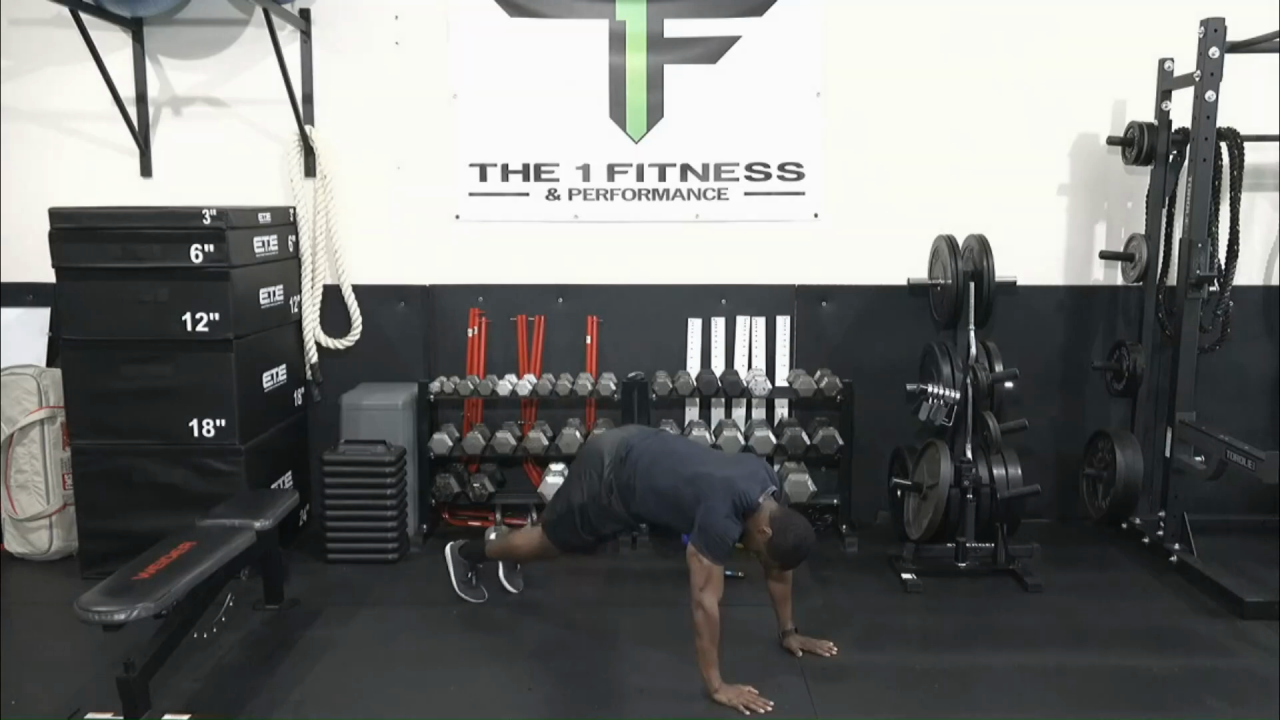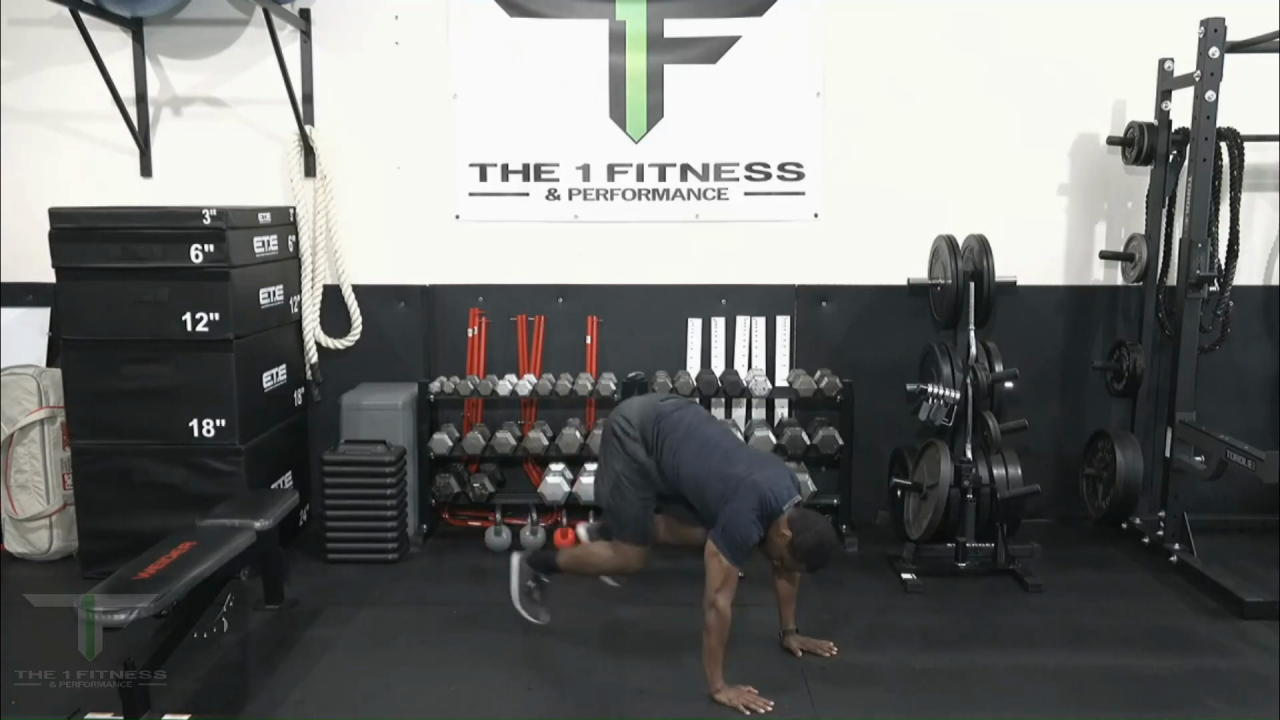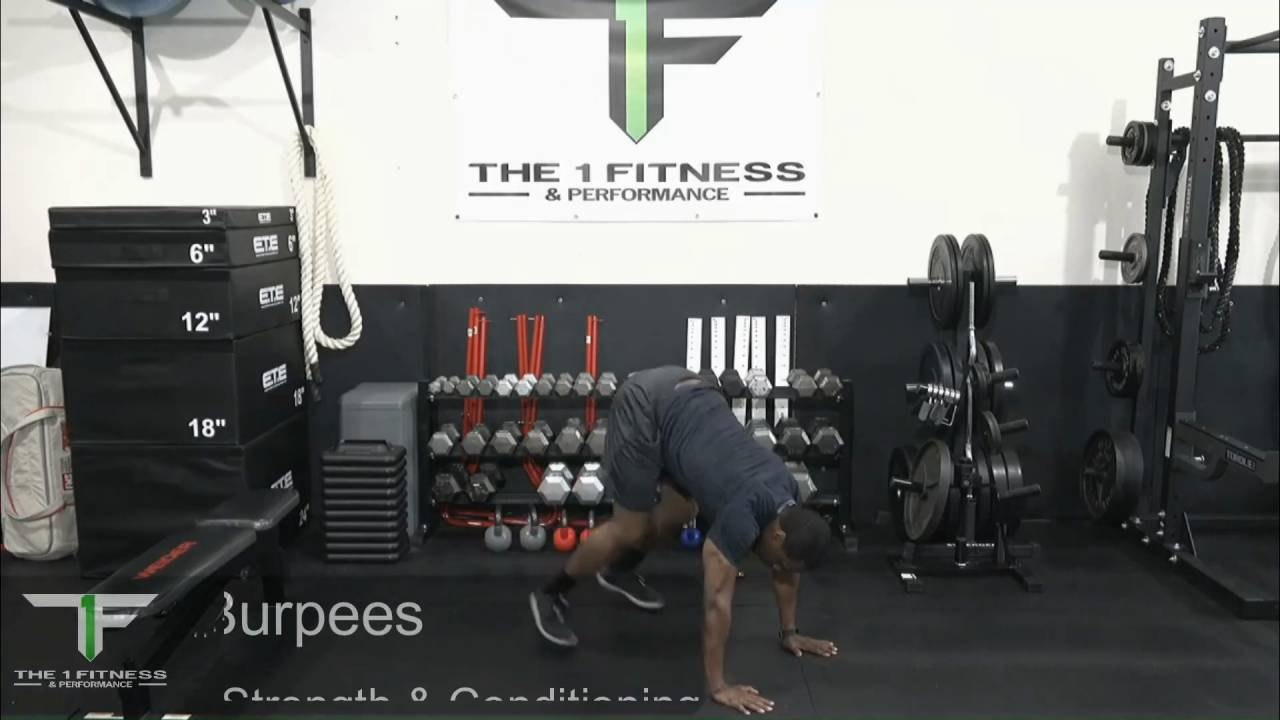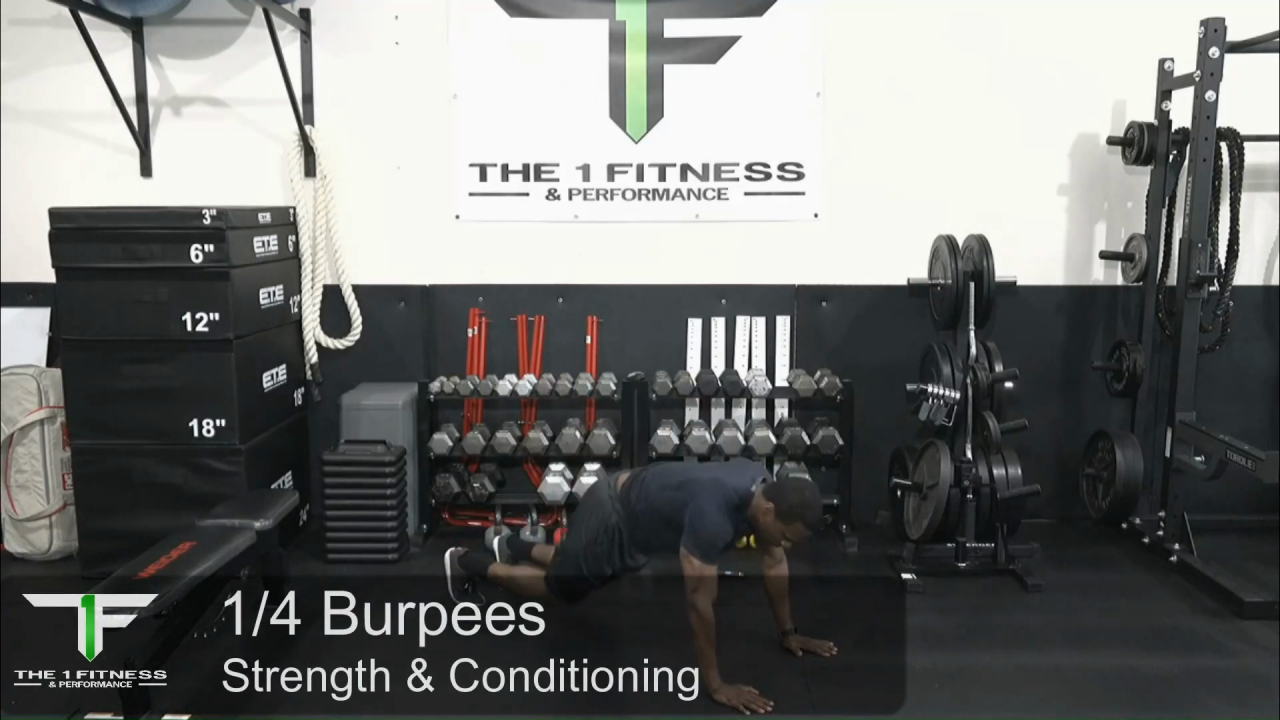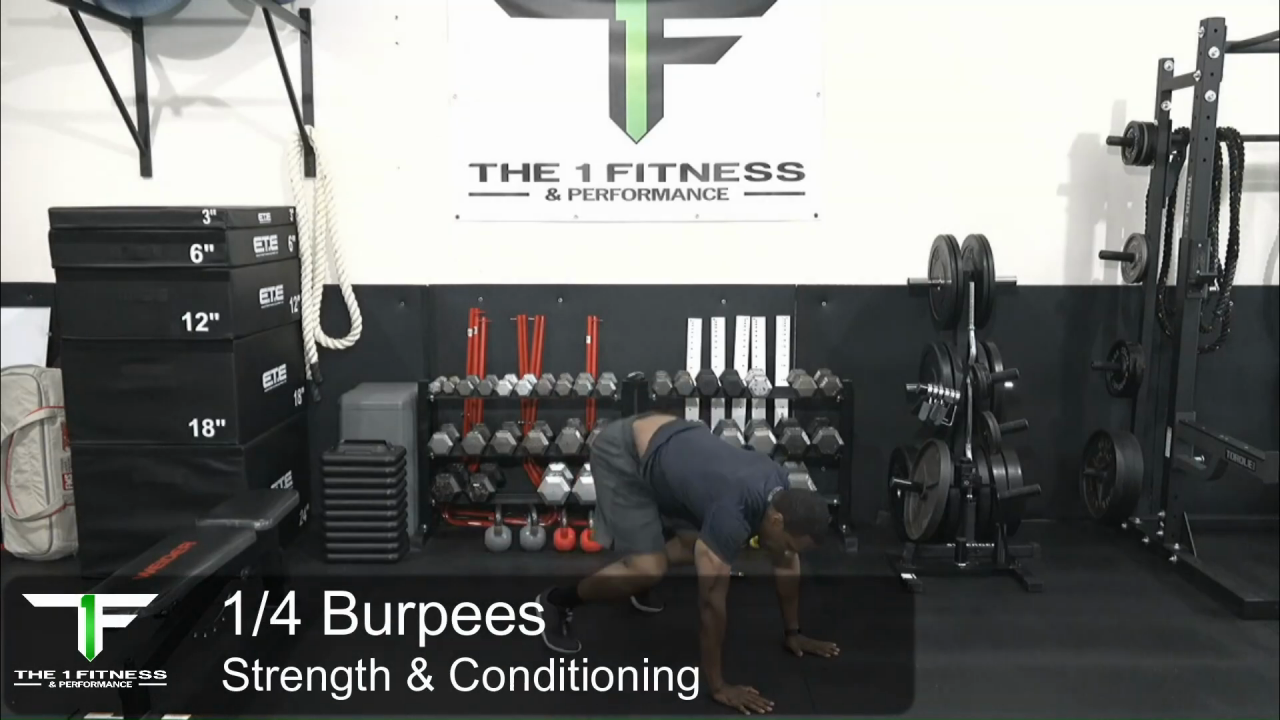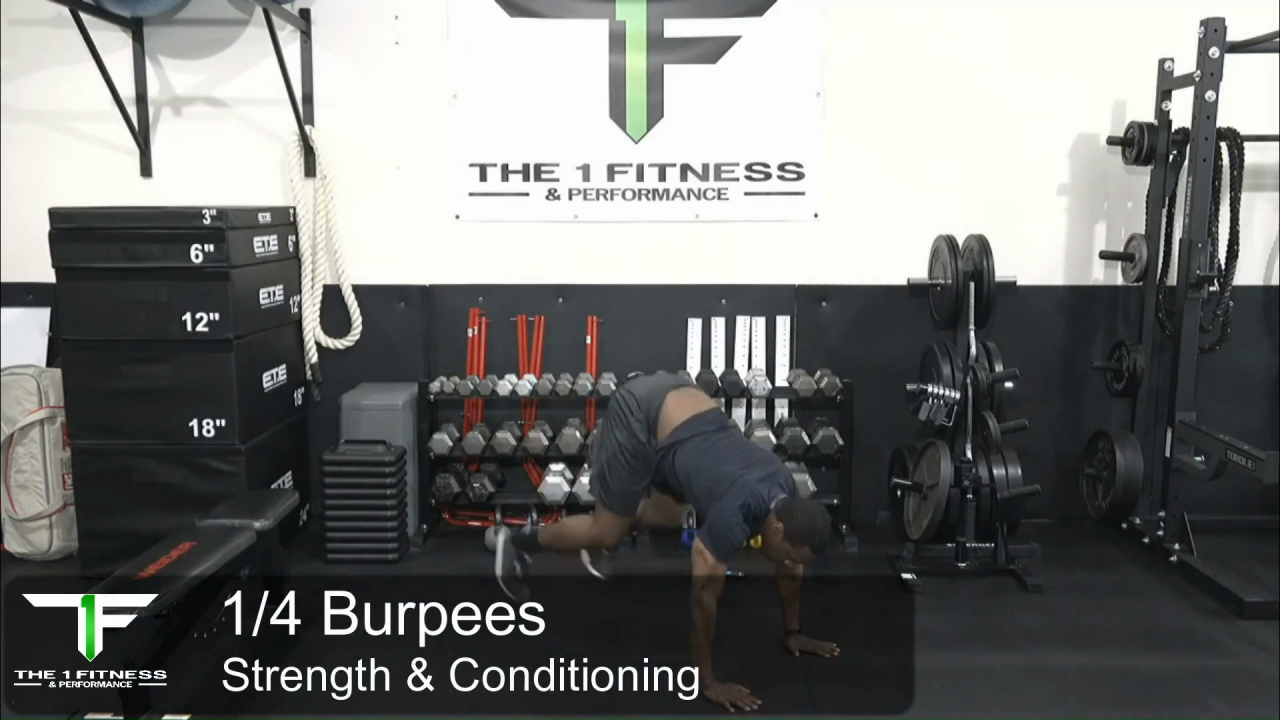
dt=0.5s
person 1, frame 1
left shoulder: (771, 495)
right shoulder: (723, 513)
left elbow: (778, 567)
right elbow: (705, 599)
left wrist: (789, 632)
right wrist: (717, 686)
left hip: (634, 450)
right hip: (611, 469)
left knee: (572, 538)
right knee: (556, 540)
left ankle: (515, 543)
right ankle: (466, 552)
person 1, frame 2
left shoulder: (789, 498)
right shoulder: (746, 515)
left elbow: (785, 569)
right elbow: (719, 597)
left wrist: (789, 632)
right wrist: (718, 687)
left hip: (669, 415)
right hip: (637, 428)
left knee: (696, 533)
right knee: (629, 558)
left ankle: (602, 531)
right ankle: (537, 566)
person 1, frame 3
left shoulder: (790, 502)
right shoulder: (746, 514)
left elbow: (786, 573)
right elbow: (718, 600)
left wrist: (790, 632)
right wrist: (717, 685)
left hip: (681, 390)
right hip: (648, 401)
left knee: (681, 510)
right knee: (632, 525)
left ankle: (619, 572)
right ankle: (552, 593)
person 1, frame 4
left shoulder: (766, 487)
right shoulder: (714, 515)
left elbow: (774, 562)
right elbow: (700, 602)
left wrist: (789, 632)
right wrist: (716, 685)
left hip: (634, 500)
right hip: (613, 513)
left knee: (578, 563)
right knee: (560, 589)
left ankle: (515, 548)
right ankle: (466, 563)
person 1, frame 5
left shoulder: (779, 493)
right shoulder: (732, 512)
left elbow: (786, 564)
right elbow: (713, 599)
left wrist: (793, 633)
right wrist: (719, 687)
left hip: (661, 436)
right hip: (622, 454)
left knee: (707, 546)
right knee: (648, 571)
left ankle: (631, 570)
right ankle: (558, 601)
person 1, frame 6
left shoulder: (786, 494)
right shoulder: (736, 515)
left elbow: (790, 569)
right elbow: (704, 596)
left wrist: (793, 633)
right wrist: (706, 681)
left hip: (672, 399)
right hip: (639, 412)
left knee: (669, 515)
right knee: (607, 531)
right ankle: (519, 545)
